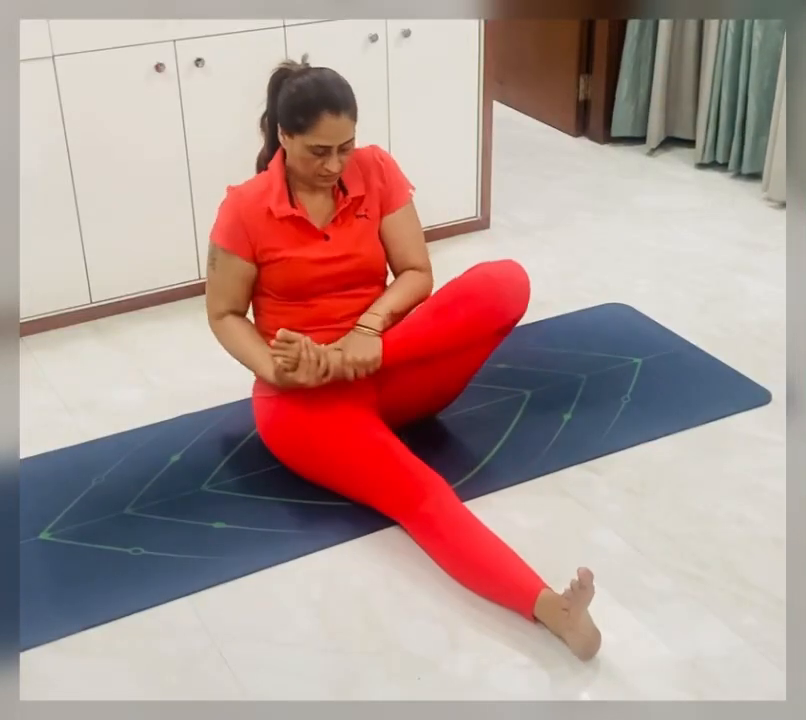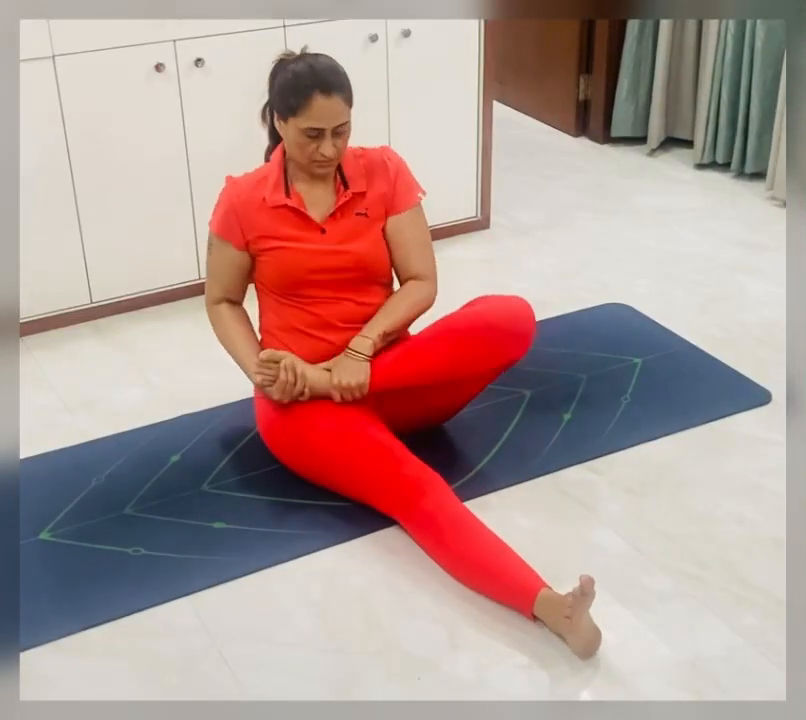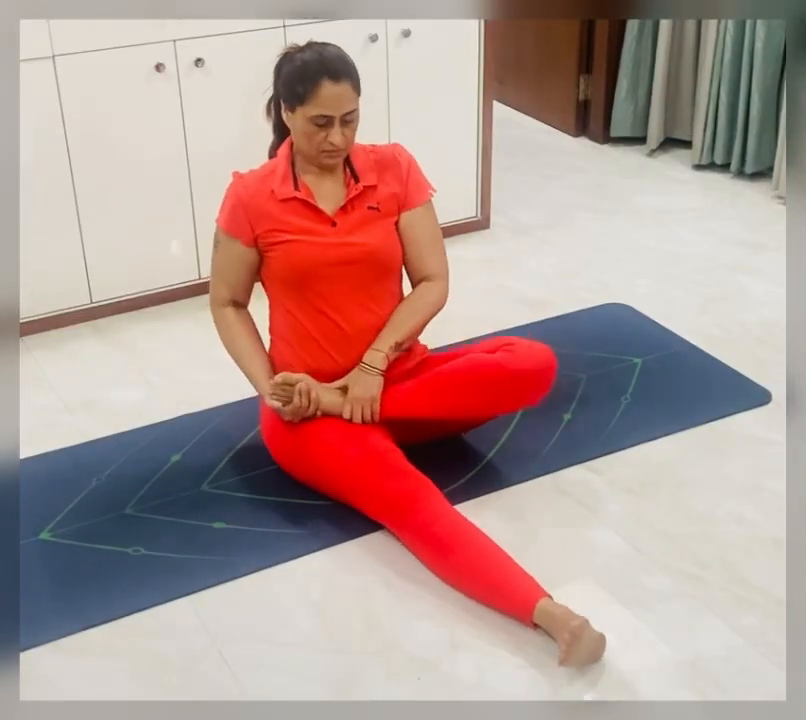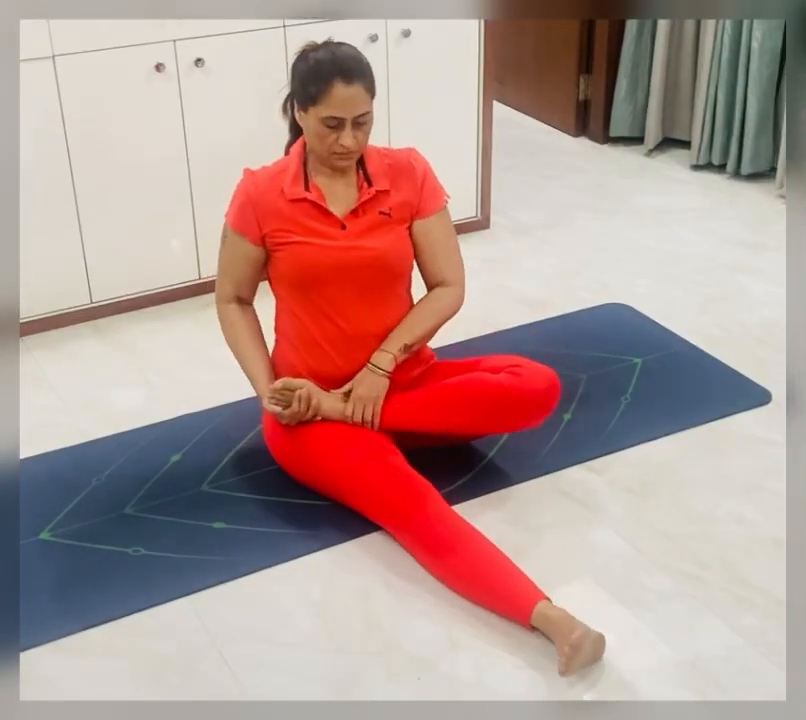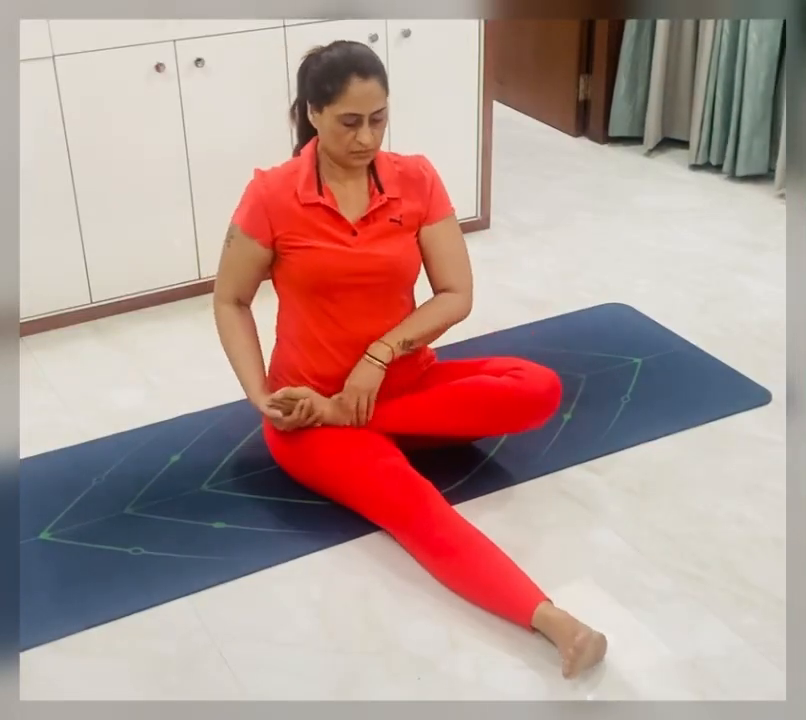
dt=0.3s
person 1, frame 1
left shoulder: (377, 171)
right shoulder: (246, 210)
left elbow: (417, 274)
right elbow: (223, 315)
left wrist: (368, 330)
right wrist: (273, 368)
left hip: (393, 375)
right hip: (303, 397)
left knee: (506, 283)
right knee: (418, 493)
left ankle: (336, 361)
right ankle: (546, 605)
person 1, frame 2
left shoulder: (384, 171)
right shoulder: (243, 201)
left elbow: (421, 283)
right elbow: (221, 301)
left wrist: (359, 353)
right wrist: (260, 372)
left hip: (392, 373)
right hip: (306, 401)
left knee: (511, 321)
right knee: (417, 493)
left ankle: (348, 379)
person 1, frame 3
left shoulder: (395, 168)
right shoulder: (251, 197)
left elbow: (433, 283)
right elbow: (227, 305)
left wrist: (372, 366)
right wrist: (269, 387)
left hip: (400, 376)
right hip: (311, 408)
left knee: (533, 367)
right knee: (415, 505)
left ankle: (339, 403)
person 1, frame 4
left shoulder: (409, 173)
right shoulder: (261, 194)
left elbow: (448, 287)
right elbow: (232, 300)
left wrist: (381, 366)
right wrist: (268, 390)
left hip: (404, 379)
right hip: (313, 408)
left knee: (536, 389)
right knee: (415, 507)
left ankle: (345, 411)
person 1, frame 5
left shoulder: (417, 180)
right shoulder: (271, 195)
left elbow: (457, 294)
right elbow: (230, 301)
left wrist: (379, 356)
right wrist: (259, 396)
left hip: (404, 379)
right hip: (312, 405)
left knee: (538, 391)
right knee: (414, 505)
left ankle: (351, 421)
